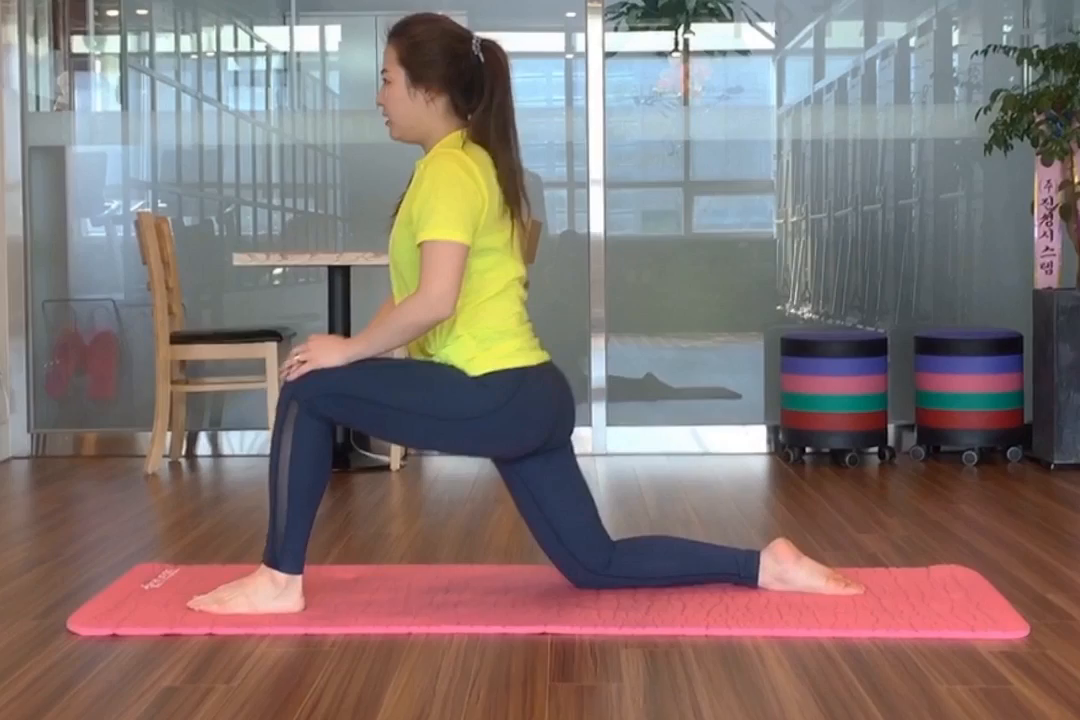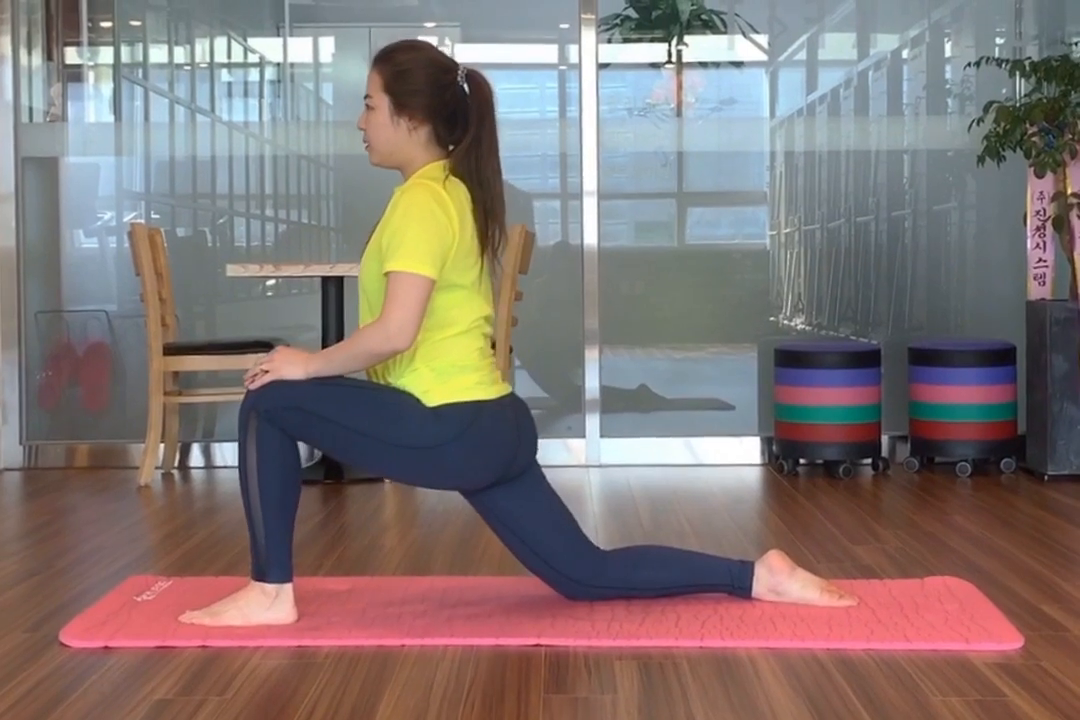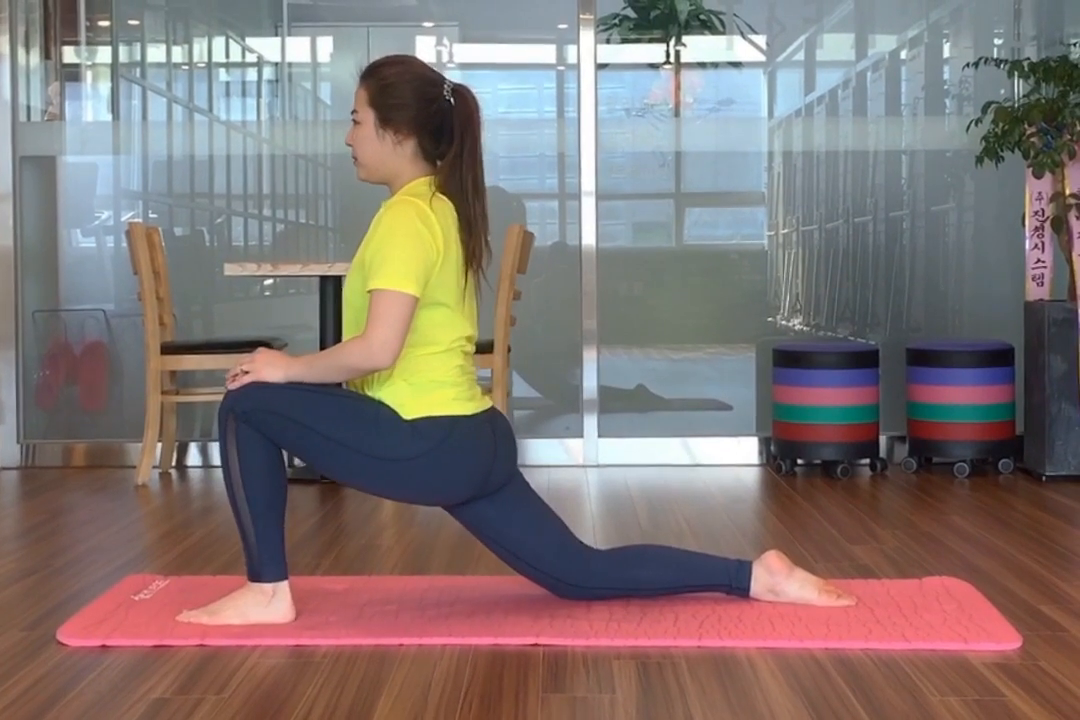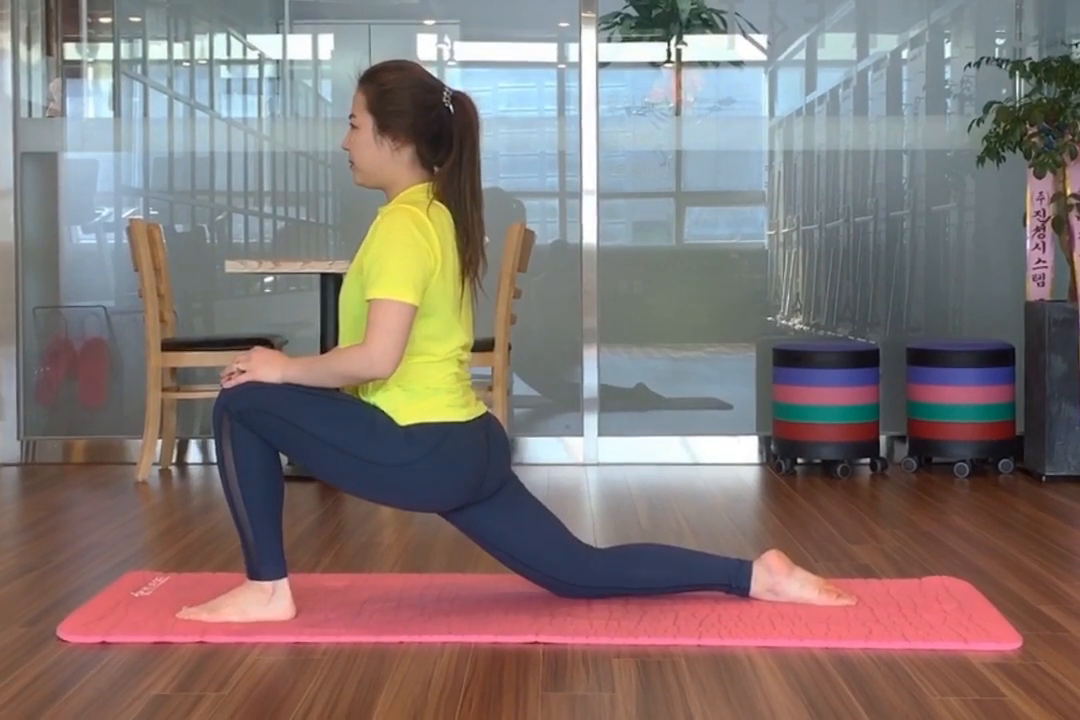
dt=0.4s
person 1, frame 1
left shoulder: (447, 168)
right shoulder: (476, 160)
left elbow: (436, 303)
left wrist: (349, 349)
right wrist: (365, 346)
left hip: (491, 397)
right hip: (529, 395)
left knee: (309, 390)
right knee: (596, 565)
left ankle: (280, 580)
right ankle: (763, 568)
person 1, frame 2
left shoulder: (421, 199)
right shoulder: (456, 191)
left elbow: (394, 333)
left wrist: (309, 364)
right wrist: (320, 365)
left hip: (449, 430)
right hip: (491, 426)
left knee: (268, 401)
right knee: (586, 575)
left ankle: (271, 594)
right ankle: (757, 577)
person 1, frame 3
left shoulder: (406, 215)
right shoulder: (441, 207)
left elbow: (378, 350)
left wrist: (288, 367)
right wrist: (303, 371)
left hip: (428, 444)
right hip: (471, 438)
left knee: (247, 404)
right knee: (580, 574)
left ankle: (267, 593)
right ankle: (755, 576)
person 1, frame 4
left shoulder: (402, 223)
right shoulder: (438, 213)
left elbow: (378, 359)
left wrist: (285, 368)
right wrist: (301, 371)
left hip: (422, 451)
right hip: (464, 445)
left knee: (243, 404)
right knee: (580, 573)
left ankle: (266, 591)
right ankle: (755, 576)
